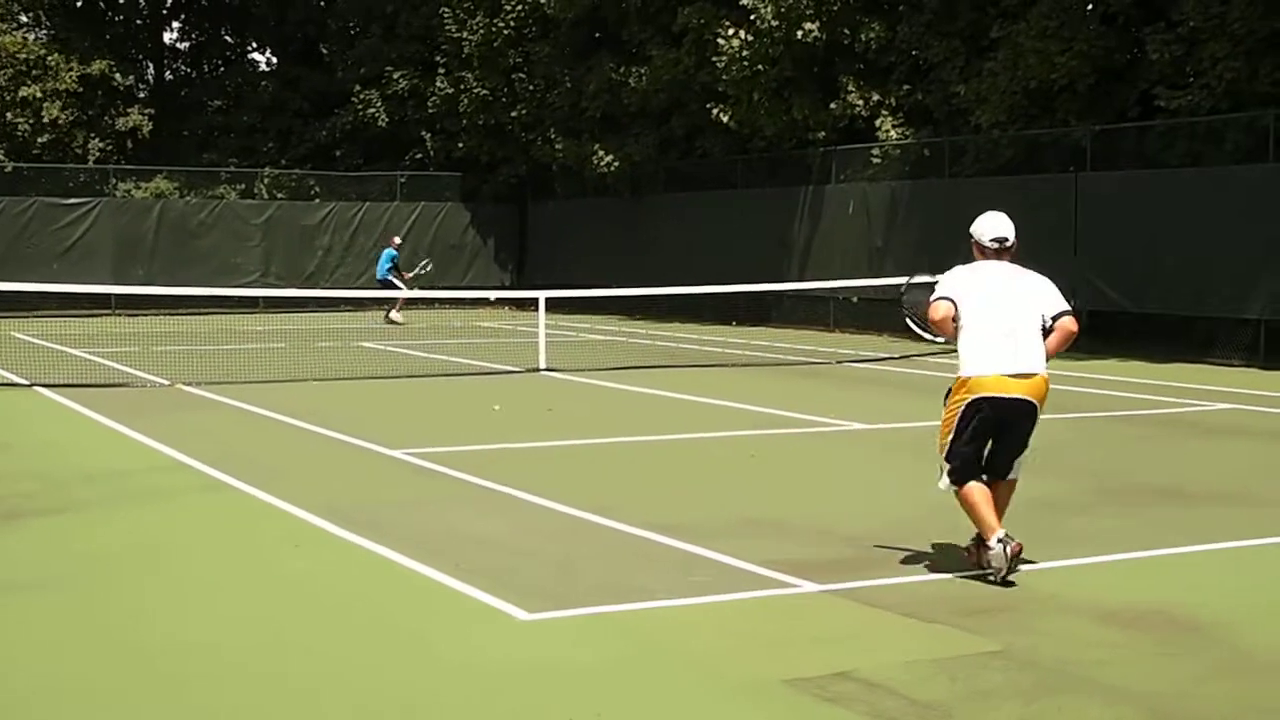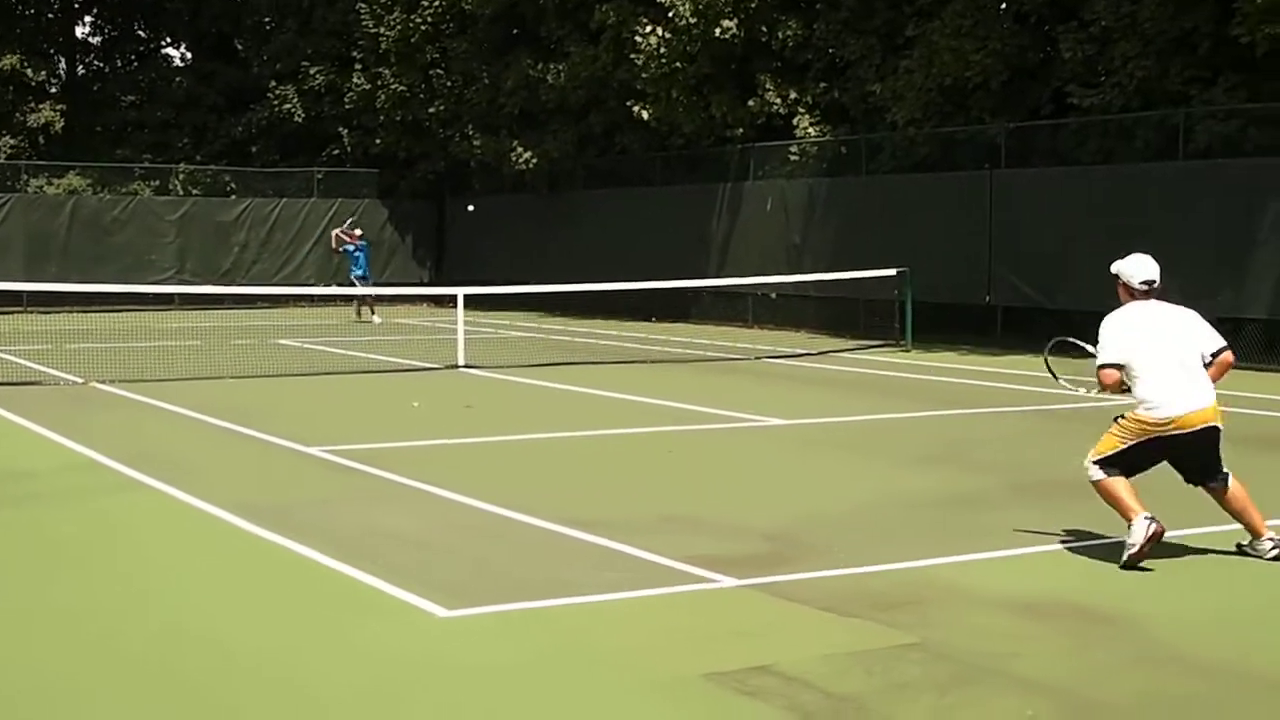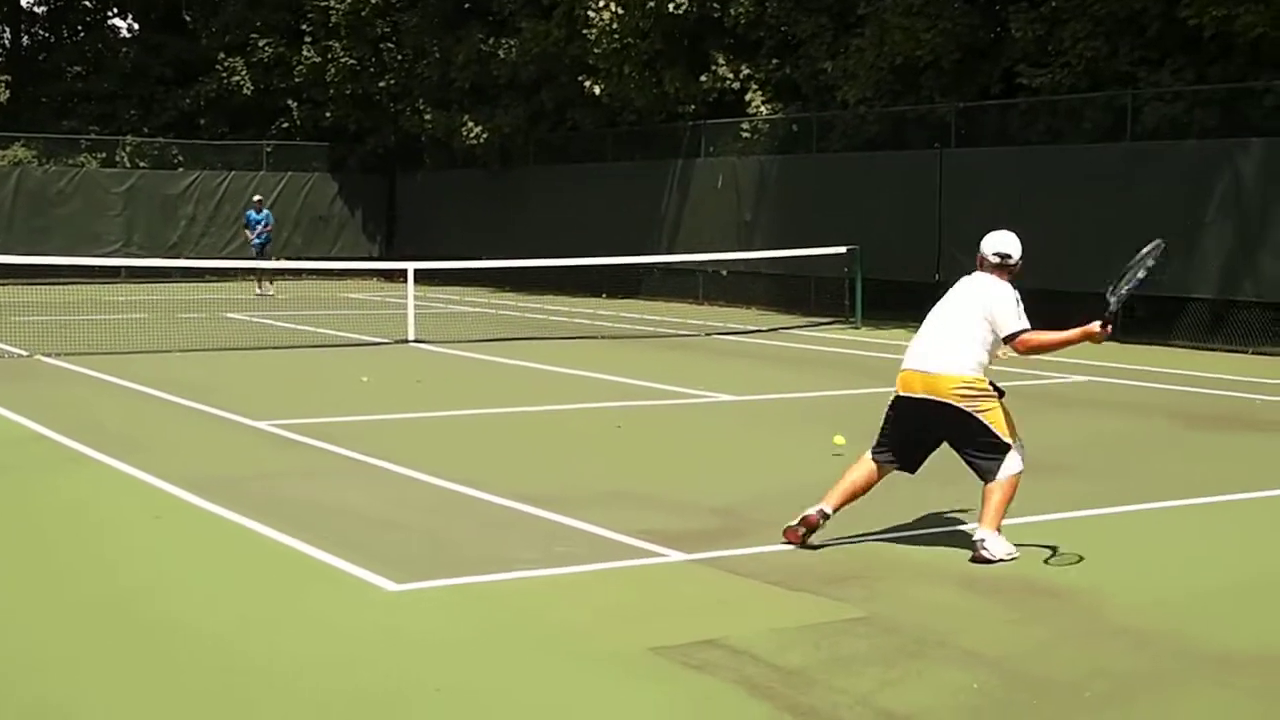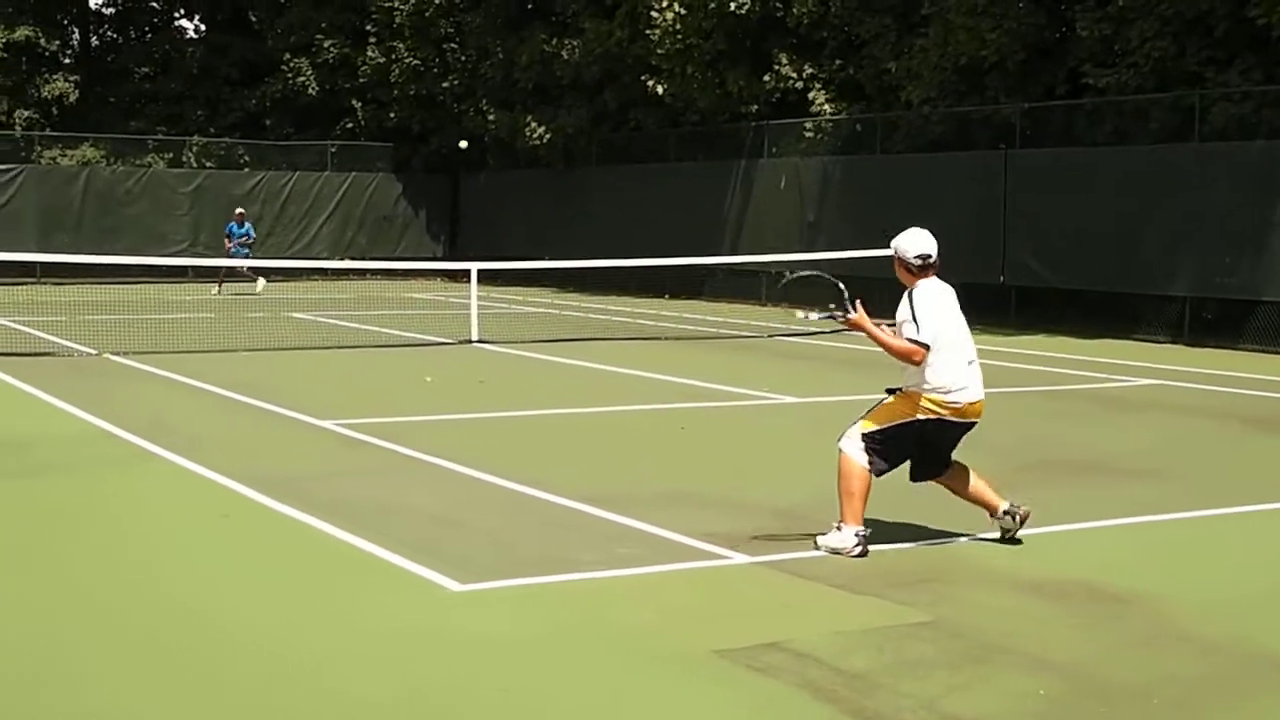
dt=0.7s
person 1, frame 1
left shoulder: (957, 275)
right shoulder: (1037, 282)
left elbow: (938, 315)
right elbow: (1068, 327)
left wrist: (958, 337)
right wrist: (1037, 360)
left hip: (977, 384)
right hip: (1029, 383)
left knee: (959, 473)
right knee: (1003, 467)
left ankle: (996, 539)
right ankle: (991, 538)
person 1, frame 2
left shoulder: (1115, 321)
right shoulder: (1185, 315)
left elbow: (1109, 380)
right elbow: (1226, 358)
left hip: (1157, 419)
right hip: (1204, 415)
left knee: (1100, 467)
right knee: (1216, 480)
left ankle: (1141, 522)
person 1, frame 3
left shoulder: (965, 285)
right shoulder: (1003, 294)
right elbow: (1022, 342)
right wrist: (1081, 333)
left hip: (911, 379)
right hip: (958, 387)
left knee: (879, 459)
right knee: (1008, 462)
left ankle: (819, 513)
right ankle: (988, 537)
person 1, frame 4
left shoulder: (919, 296)
right shoulder: (942, 291)
left elbow: (915, 353)
left wrist: (868, 328)
right wrist: (879, 329)
left hip: (933, 403)
right hip: (966, 402)
left knee: (856, 443)
right knee: (933, 465)
left ankle: (851, 533)
right ankle: (1004, 508)
